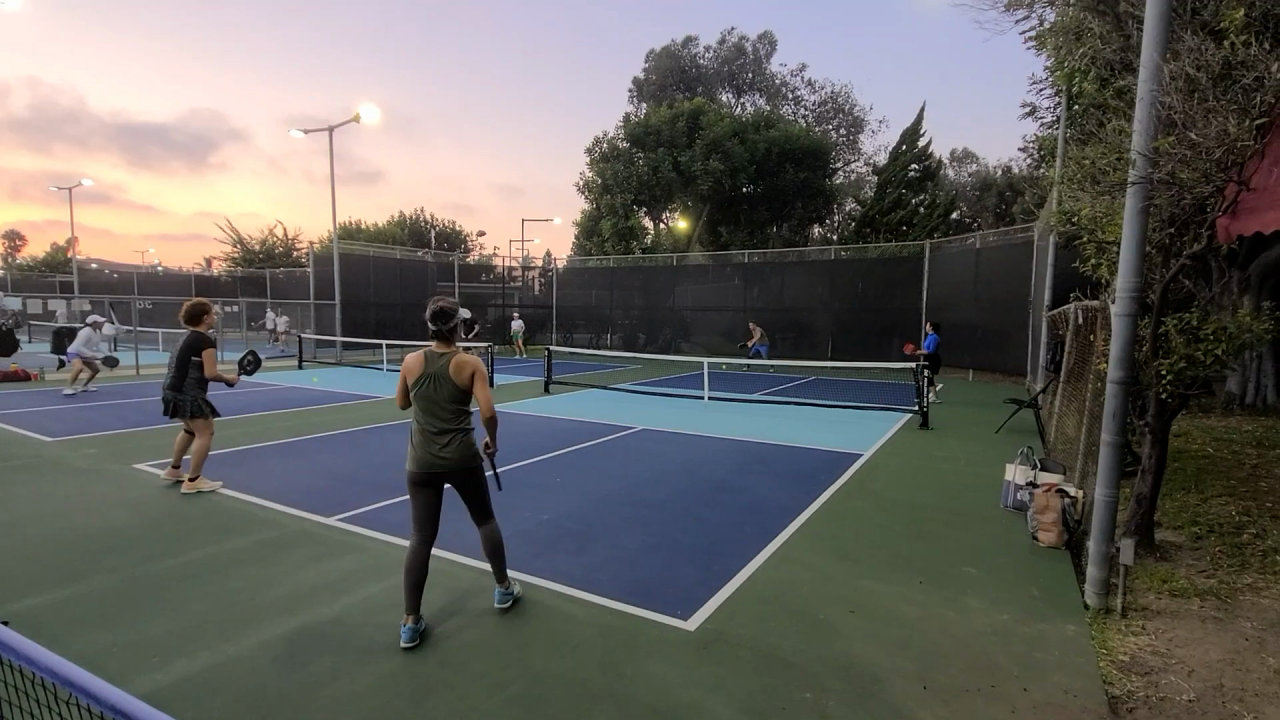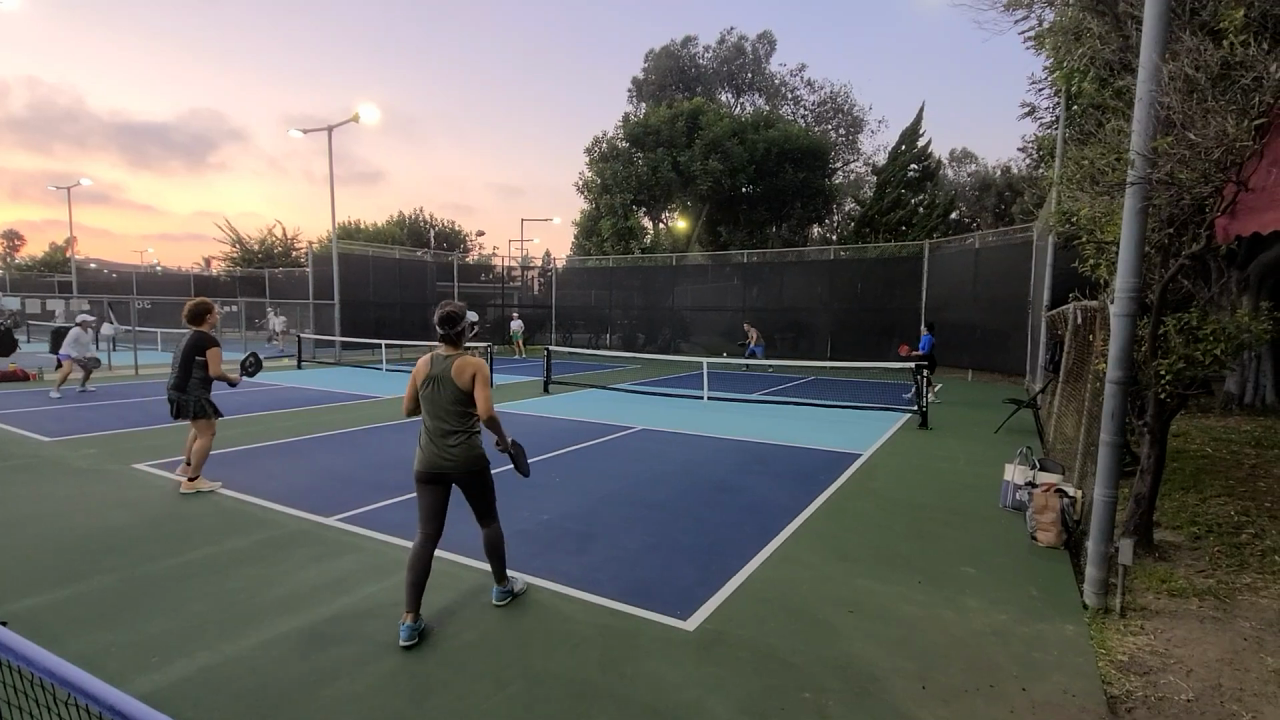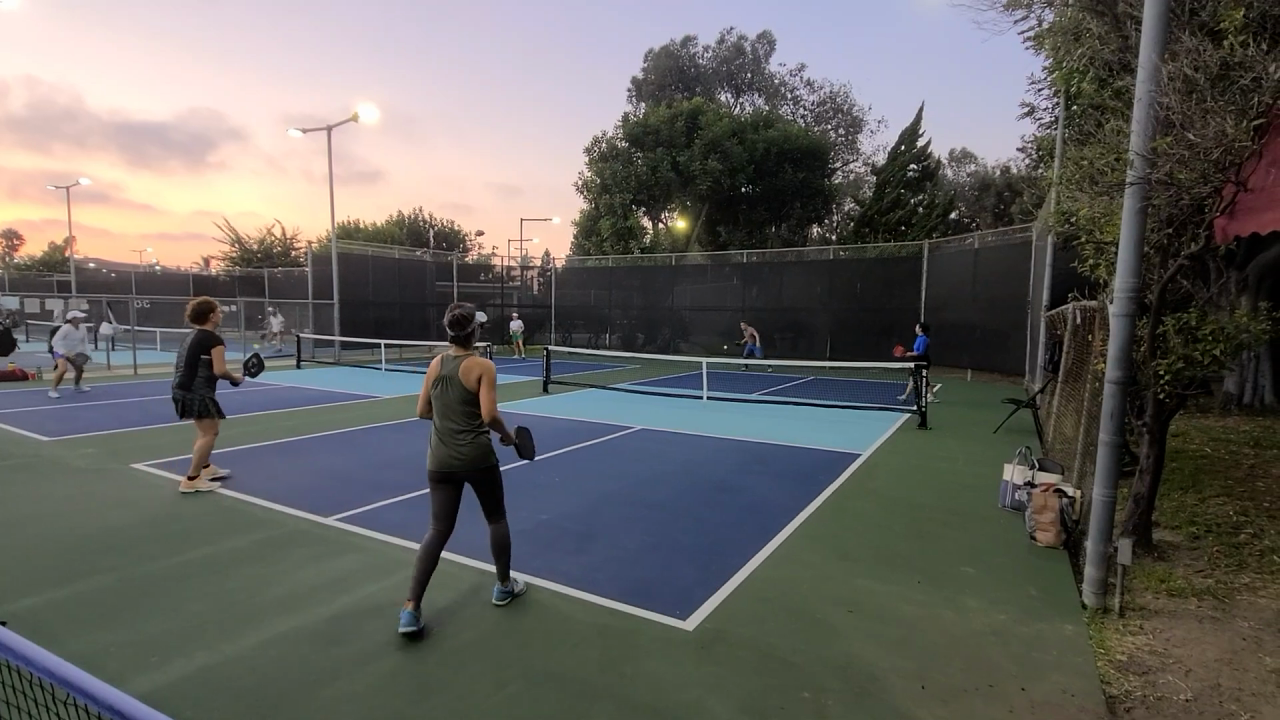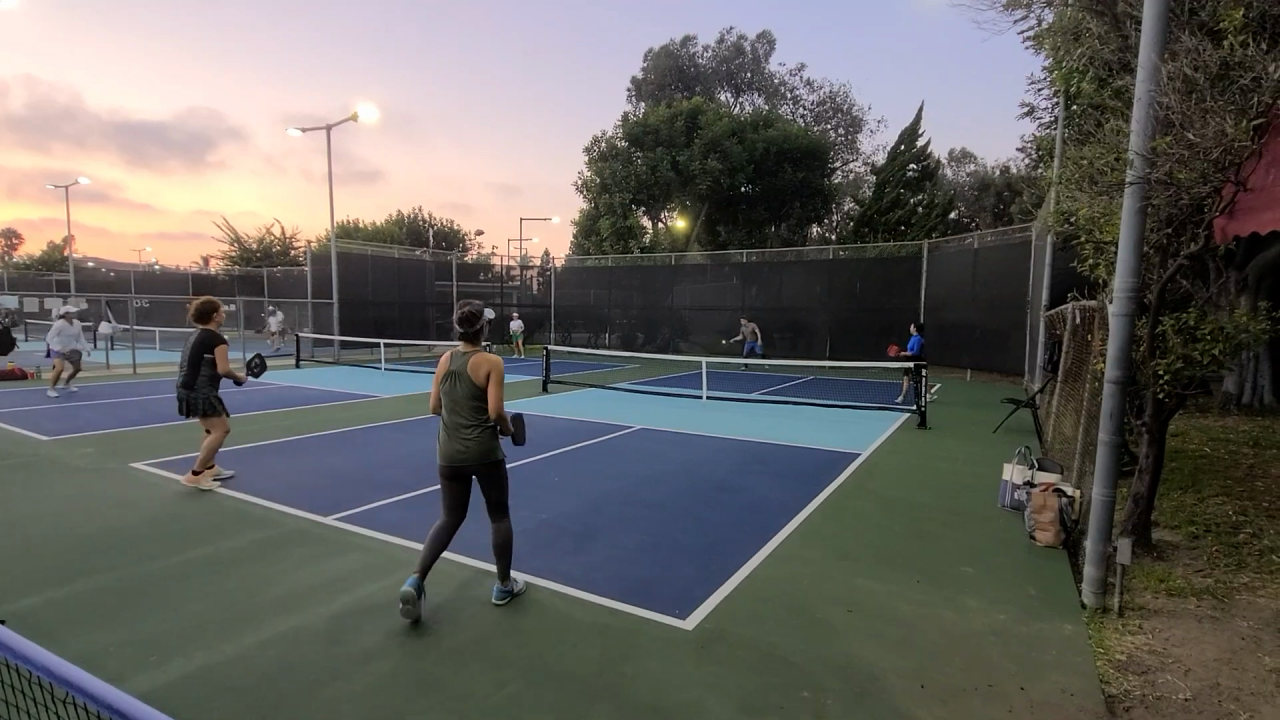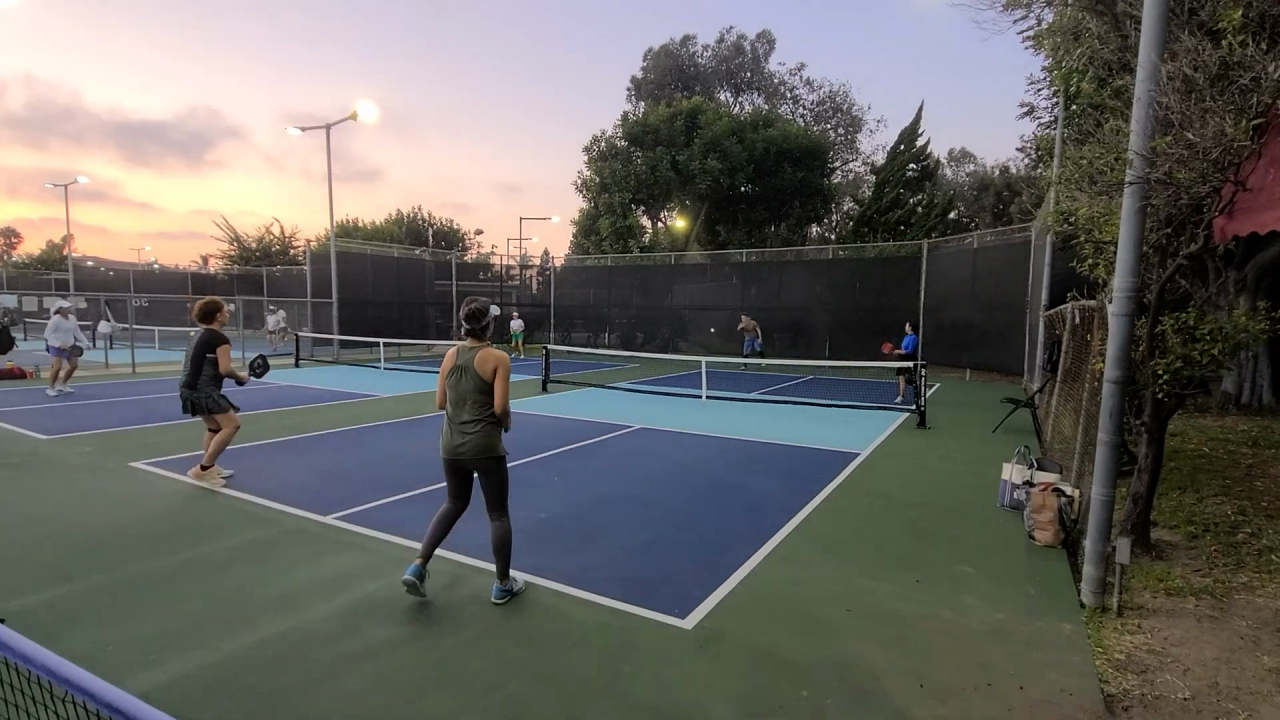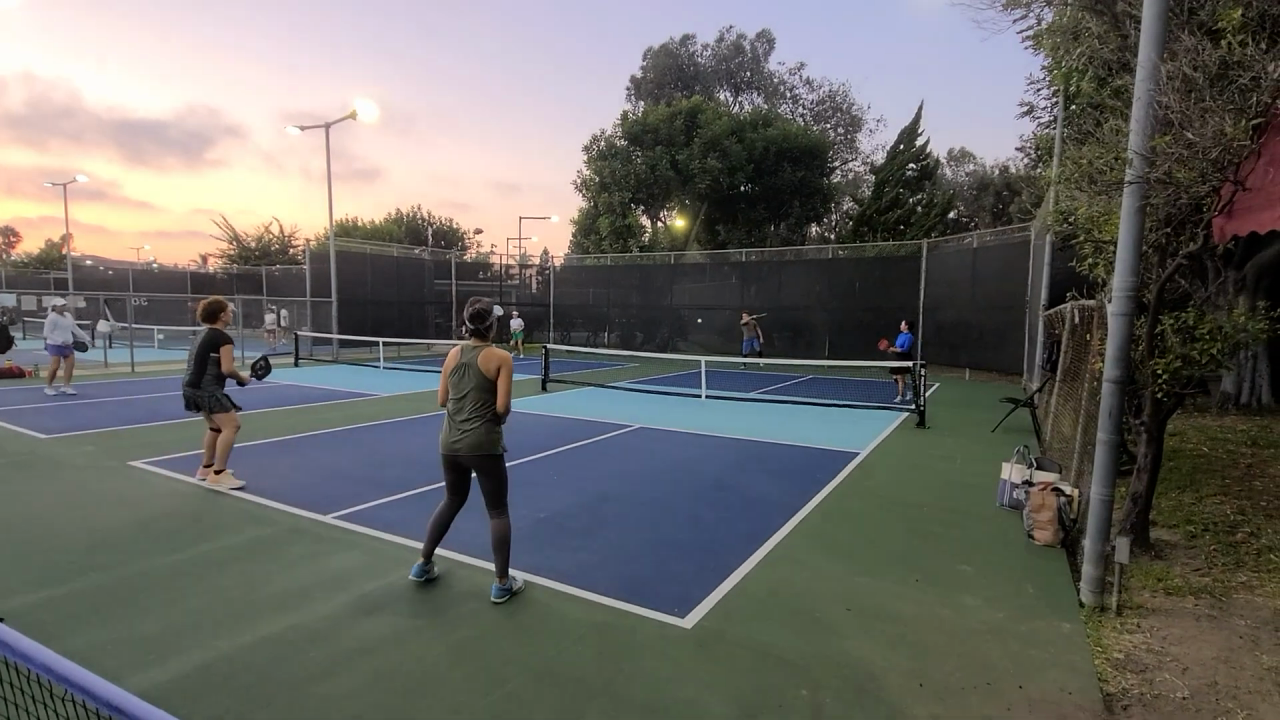
dt=0.1s
person 1, frame 1
left shoulder: (412, 361)
right shoulder: (471, 365)
left elbow: (403, 402)
right elbow: (488, 413)
right wrist: (493, 439)
left hip: (421, 463)
right hip: (462, 458)
left knee: (421, 538)
right knee: (485, 520)
left ankle: (410, 622)
right ankle: (503, 588)
person 1, frame 2
left shoulder: (422, 365)
right shoulder: (474, 366)
left elbow: (409, 410)
right elbow: (487, 414)
right wrist: (502, 437)
left hip: (429, 462)
right hip: (468, 459)
left knee: (427, 536)
right knee: (489, 522)
left ankle: (410, 620)
right ankle: (502, 587)
person 1, frame 3
left shoulder: (435, 365)
right shoulder: (482, 367)
left elbow: (423, 412)
right elbow: (490, 417)
right wrist: (506, 434)
left hip: (440, 459)
right hip: (477, 458)
left knee: (439, 529)
right knee: (497, 520)
left ankle: (411, 607)
right ankle: (504, 586)
person 1, frame 4
left shoulder: (445, 361)
right shoulder: (491, 363)
left elbow: (434, 408)
right elbow: (496, 412)
right wrist: (506, 426)
left hip: (449, 453)
right hip: (485, 452)
left knee: (450, 519)
right knee: (500, 517)
left ankle: (415, 583)
right ankle: (503, 586)
person 1, frame 5
left shoulder: (450, 356)
right shoulder: (498, 359)
left elbow: (440, 403)
right elbow: (501, 409)
right wrist: (506, 421)
left hip: (452, 446)
right hip: (486, 447)
left knee: (454, 505)
right knee: (499, 514)
left ankle: (418, 566)
right ankle: (502, 585)
person 1, frame 6
left shoulder: (453, 355)
right shoulder: (501, 358)
left elbow: (442, 400)
right elbow: (503, 407)
right wrist: (499, 416)
left hip: (451, 443)
right hip: (484, 444)
left knee: (452, 500)
right knee: (498, 512)
left ankle: (423, 563)
right ankle: (502, 583)
person 2, frame 1
left shoulder: (186, 338)
right shoulder: (206, 341)
right elbow: (210, 374)
right wrist: (229, 379)
left hip: (172, 390)
right hip: (189, 394)
left knee: (191, 430)
right knee: (206, 432)
left ankle: (174, 469)
right ankle: (193, 480)
person 2, frame 2
left shoulder: (187, 337)
right shoulder: (209, 341)
right elbow: (215, 373)
right wrist: (232, 379)
left hip: (176, 389)
right hip: (193, 393)
left knee: (200, 428)
right knee: (207, 433)
left ankle: (187, 466)
right ankle: (192, 481)
person 2, frame 3
left shoulder: (191, 336)
right shoulder: (214, 339)
right elbow: (220, 370)
right wrist: (235, 378)
left hip: (181, 389)
right hip: (198, 392)
left knee: (205, 430)
right knee: (210, 434)
left ankle: (205, 468)
right ankle: (191, 480)
person 2, frame 4
left shoulder: (194, 336)
right shoulder: (216, 339)
right elbow: (223, 369)
right wrist: (239, 377)
left hip: (186, 388)
right hip: (202, 391)
left knee: (211, 429)
right knee: (221, 430)
left ankle: (208, 469)
right ankle: (195, 474)
person 2, frame 5
left shoulder: (198, 335)
right shoulder: (219, 339)
right elbow: (225, 369)
right wrist: (240, 377)
left hip: (190, 388)
right hip: (204, 391)
left knee: (215, 426)
right knee: (231, 424)
left ankle: (208, 468)
right ankle: (203, 469)
person 2, frame 6
left shoulder: (202, 334)
right shoulder: (223, 338)
right elbow: (227, 369)
right wrist: (242, 378)
left hip: (193, 387)
right hip: (207, 389)
left knee: (216, 426)
right knee: (232, 425)
left ankle: (207, 468)
right ankle: (217, 474)
